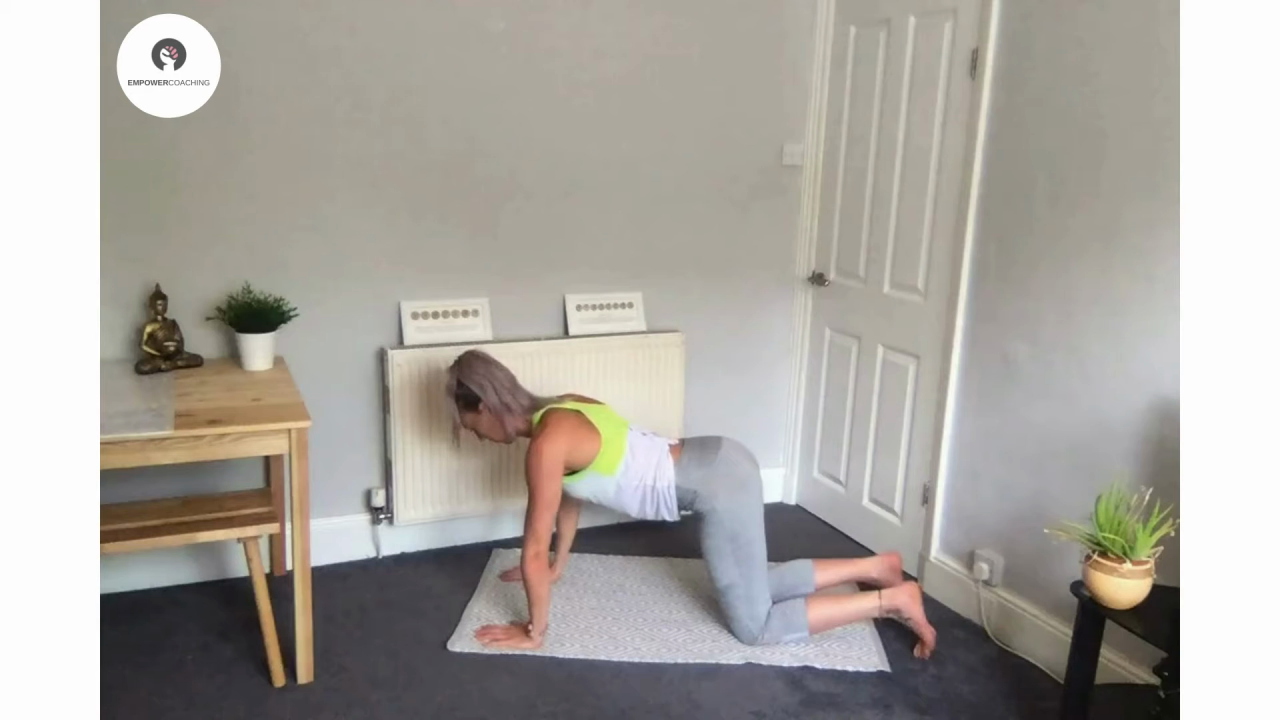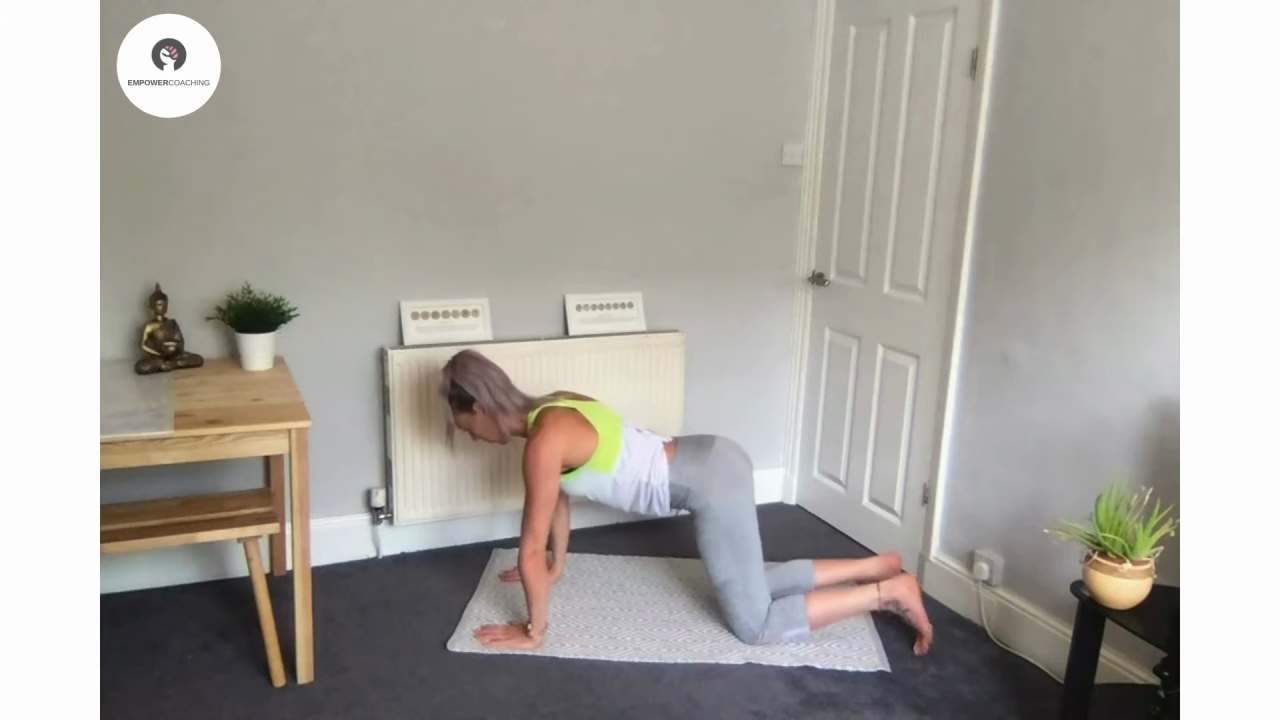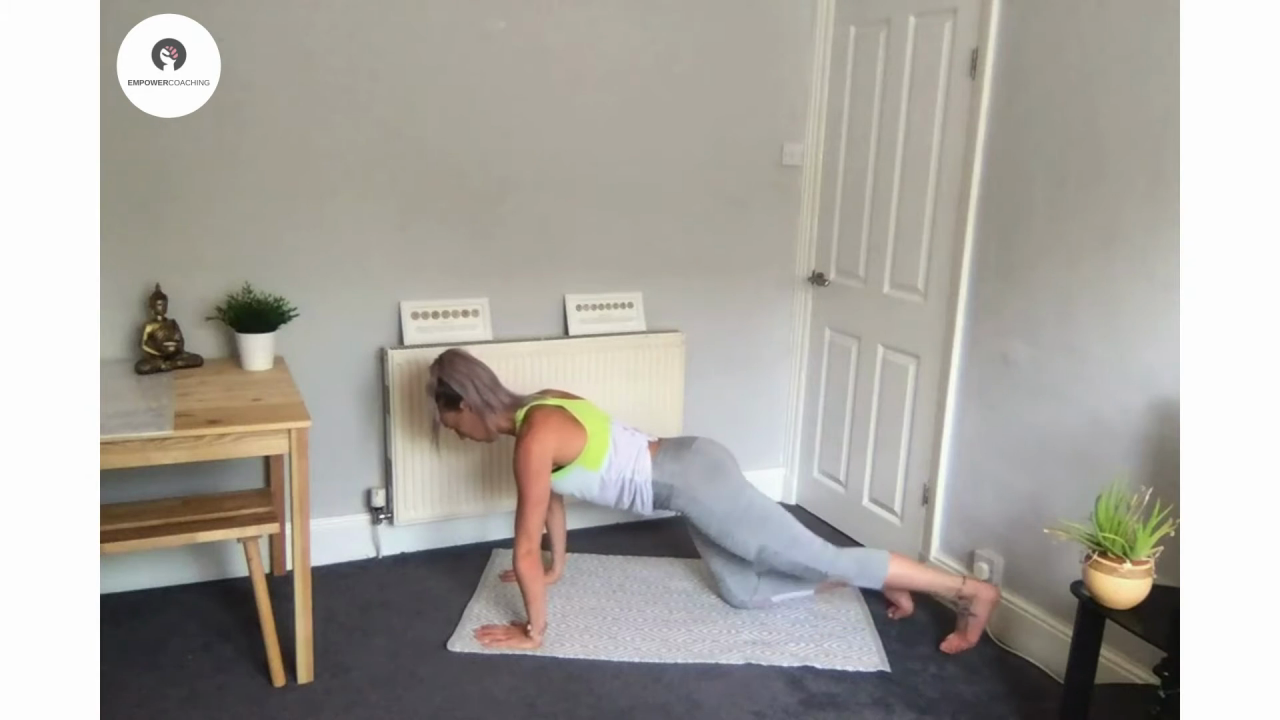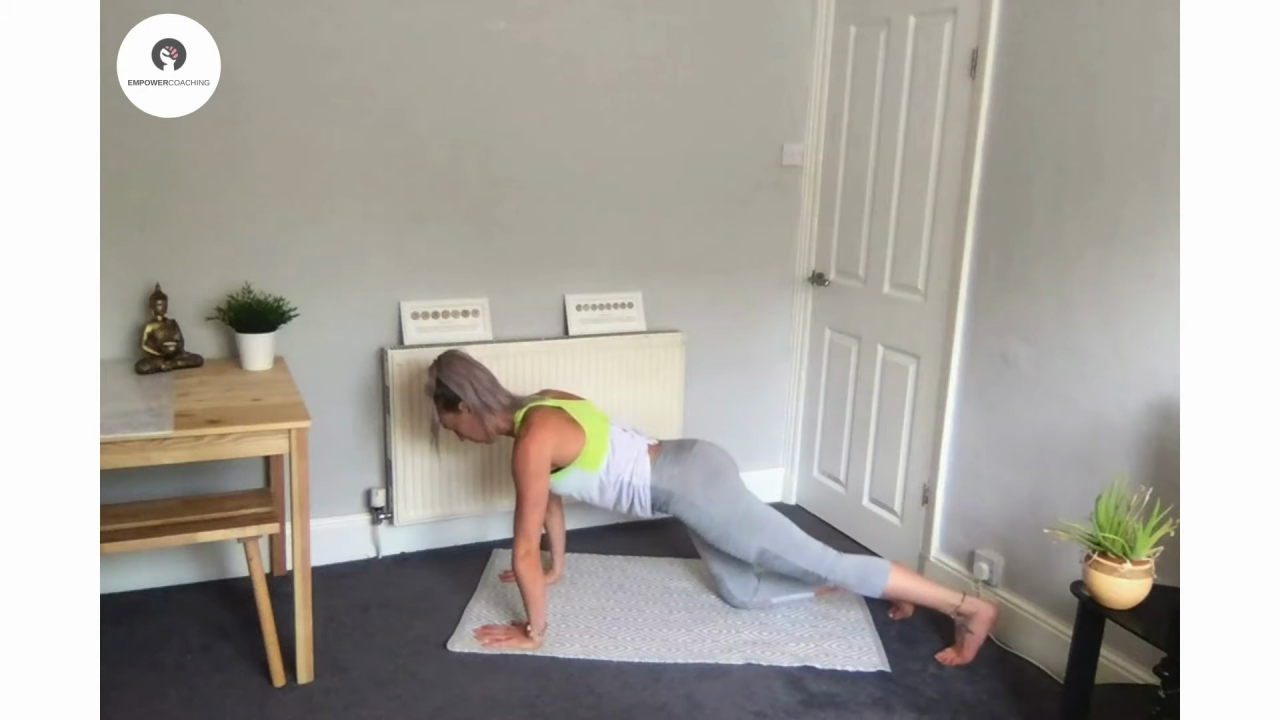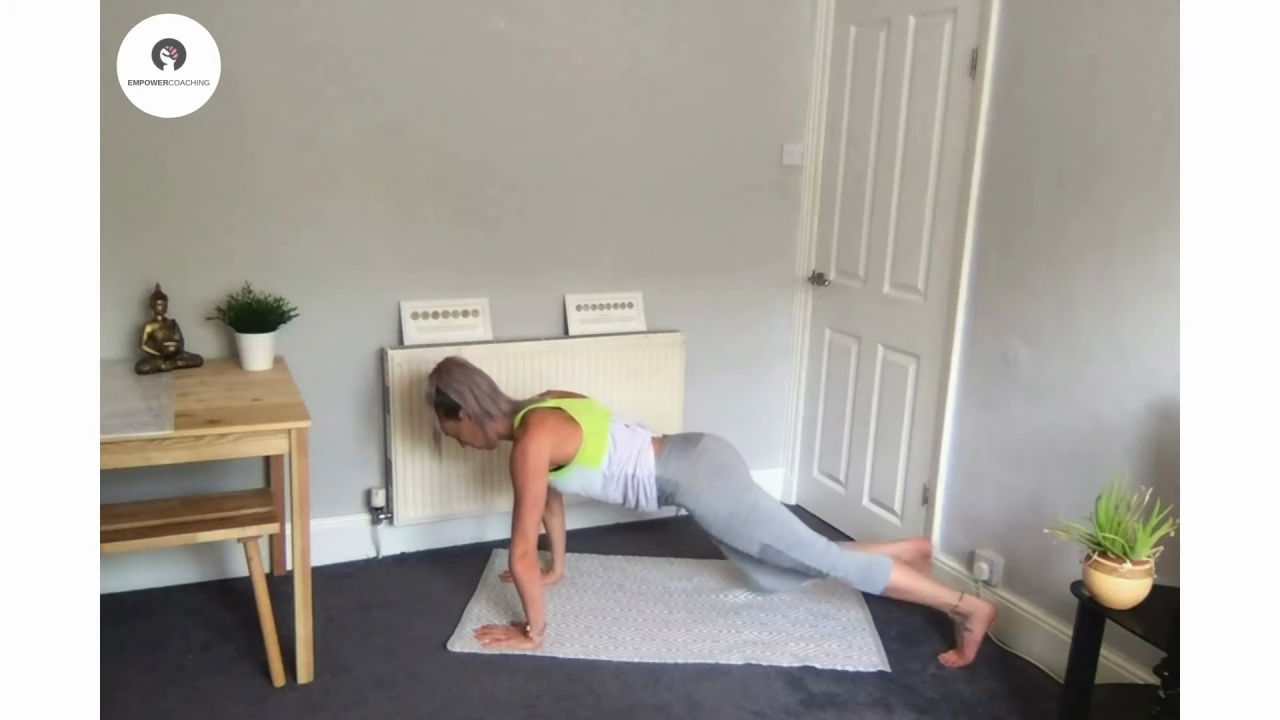
dt=0.5s
person 1, frame 1
left shoulder: (546, 443)
right shoulder: (560, 409)
left elbow: (534, 550)
right elbow: (571, 493)
left wrist: (533, 631)
right wrist: (556, 567)
left hip: (719, 486)
right hip: (719, 462)
left knee: (754, 627)
right knee: (751, 588)
left ankle: (893, 601)
right ankle: (873, 567)
person 1, frame 2
left shoulder: (544, 441)
right shoulder: (554, 408)
left elbow: (530, 548)
right elbow: (558, 495)
left wrist: (534, 630)
right wrist: (556, 568)
left hip: (712, 482)
right hip: (712, 462)
left knee: (755, 626)
right knee: (749, 586)
left ankle: (892, 592)
right ankle: (874, 567)
person 1, frame 3
left shoulder: (533, 439)
right shoulder: (543, 406)
left elbow: (524, 548)
right elbow: (554, 495)
left wrist: (534, 630)
right wrist: (556, 567)
left hip: (695, 482)
right hip: (694, 464)
left knee: (819, 560)
right knee: (743, 593)
left ankle: (968, 591)
right ankle: (879, 578)
person 1, frame 4
left shoulder: (530, 440)
right shoulder: (543, 405)
left elbow: (524, 549)
right elbow: (552, 494)
left wrist: (534, 630)
right wrist: (556, 568)
left hip: (693, 487)
right hip: (692, 466)
left knee: (820, 562)
right knee: (743, 592)
left ankle: (970, 609)
right ankle: (871, 584)
person 1, frame 5
left shoulder: (529, 442)
right shoulder: (542, 407)
left elbow: (520, 551)
right elbow: (552, 493)
left wrist: (533, 630)
right wrist: (557, 569)
left hip: (699, 481)
right hip: (701, 457)
left knee: (820, 559)
right knee: (769, 576)
left ankle: (966, 607)
right ankle: (903, 553)
